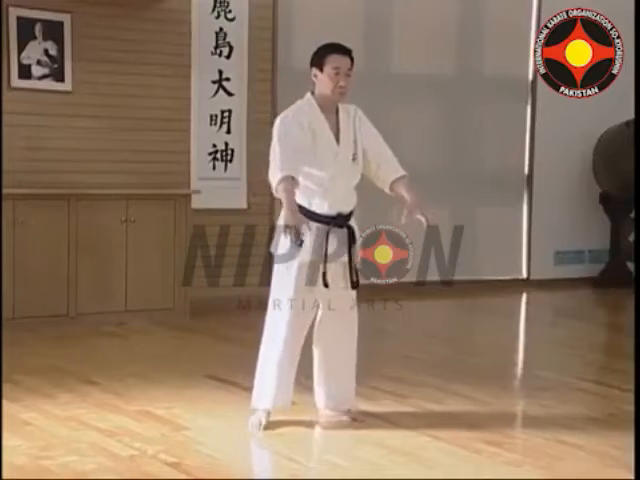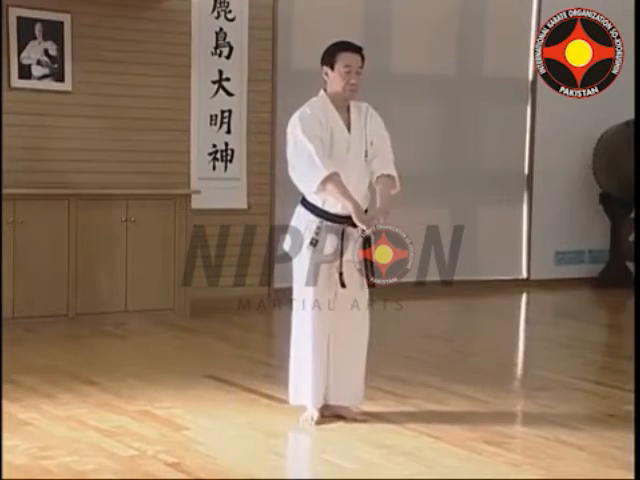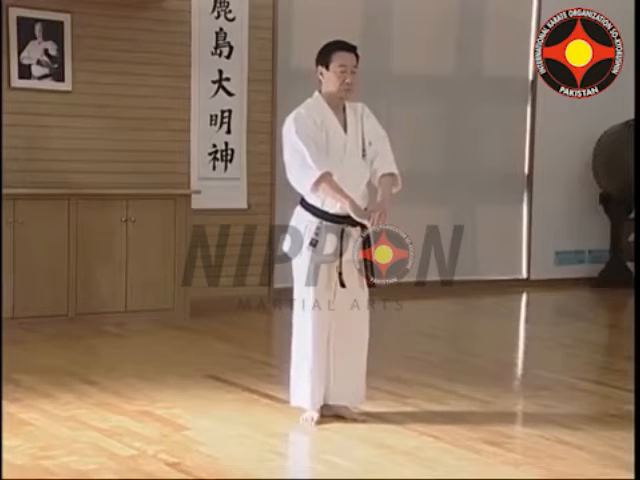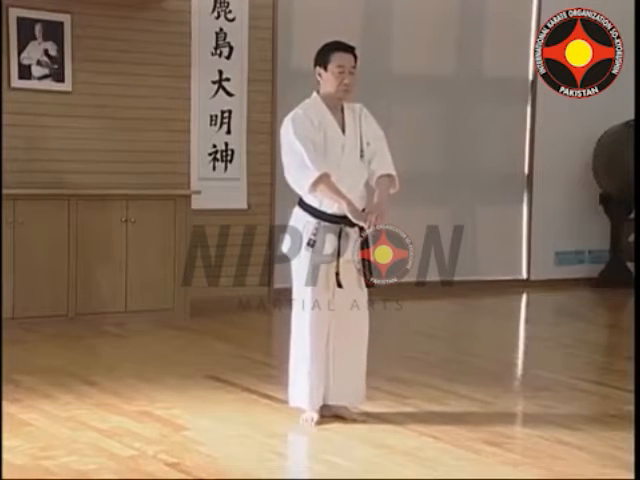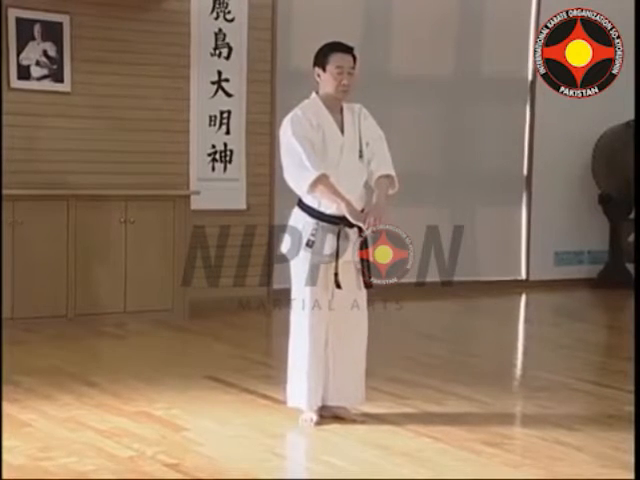
dt=1s
person 1, frame 1
left shoulder: (355, 118)
right shoulder: (293, 120)
left elbow: (383, 164)
right elbow: (284, 167)
left wrist: (410, 198)
right wrist: (288, 207)
left hip: (341, 230)
right hip: (304, 228)
left knee: (340, 318)
right knee: (289, 315)
left ankle: (333, 401)
right ankle: (264, 403)
person 1, frame 2
left shoulder: (368, 117)
right shoulder: (306, 119)
left elbow: (383, 166)
right elbow: (319, 170)
left wrist: (381, 204)
right wrist: (354, 206)
left hip: (354, 229)
right hip: (317, 226)
left knee: (353, 316)
right knee: (314, 314)
left ankle: (341, 398)
right ankle: (312, 400)
person 1, frame 3
left shoulder: (363, 117)
right shoulder: (302, 120)
left elbow: (384, 164)
right elbow: (311, 172)
left wrist: (382, 201)
right wrist: (352, 205)
left hip: (353, 230)
right hip: (317, 227)
left knee: (353, 316)
right knee: (314, 315)
left ankle: (339, 398)
right ankle: (311, 401)
person 1, frame 4
left shoulder: (362, 117)
right shoulder: (300, 120)
left elbow: (381, 163)
right elbow: (307, 172)
left wrist: (380, 201)
right wrist: (348, 205)
left hip: (352, 231)
right hip: (315, 228)
left knee: (352, 317)
right knee: (312, 316)
left ankle: (338, 397)
right ankle: (310, 401)
person 1, frame 5
left shoulder: (361, 118)
right shoulder: (299, 120)
left elbow: (381, 164)
right elbow: (305, 173)
left wrist: (378, 201)
right wrist: (347, 205)
left hip: (352, 232)
right hip: (315, 228)
left knee: (351, 317)
right knee: (311, 316)
left ankle: (337, 398)
right ankle: (309, 401)
